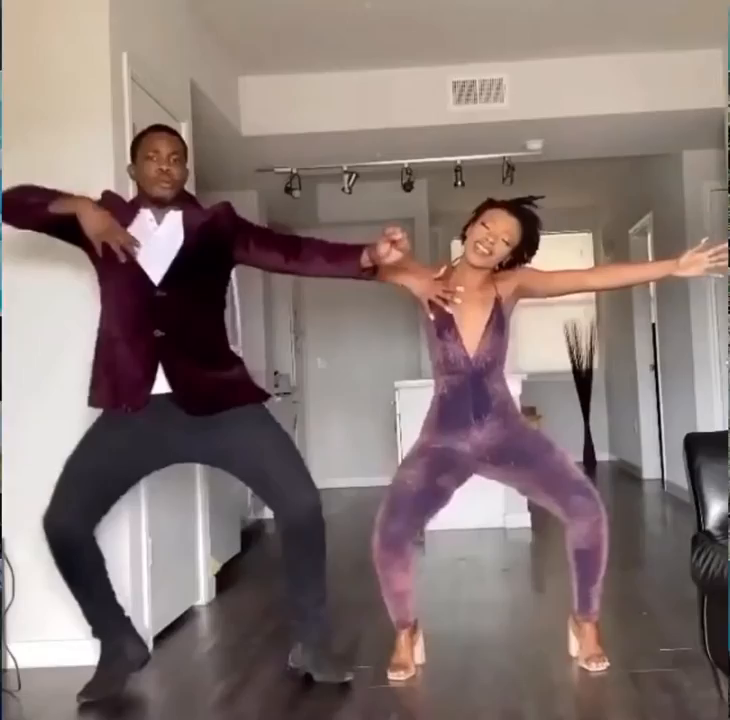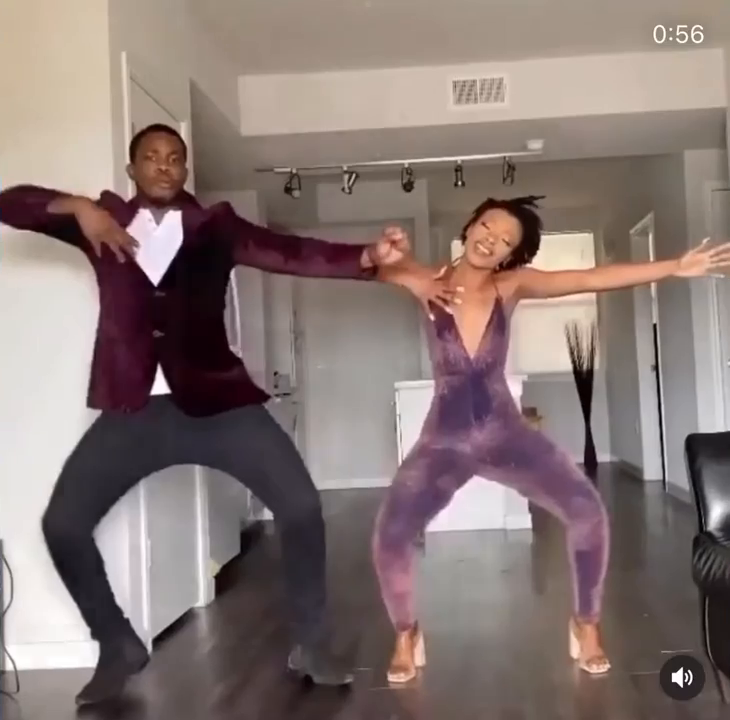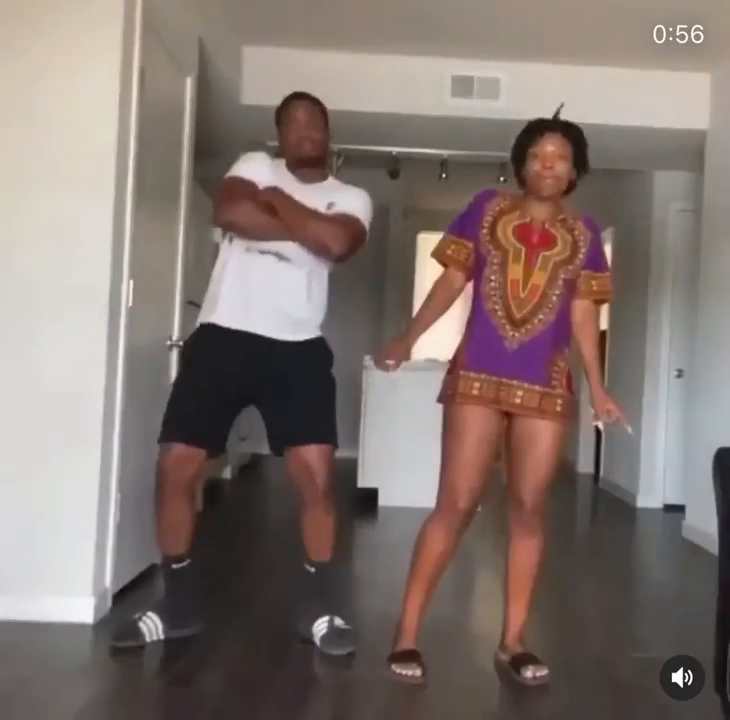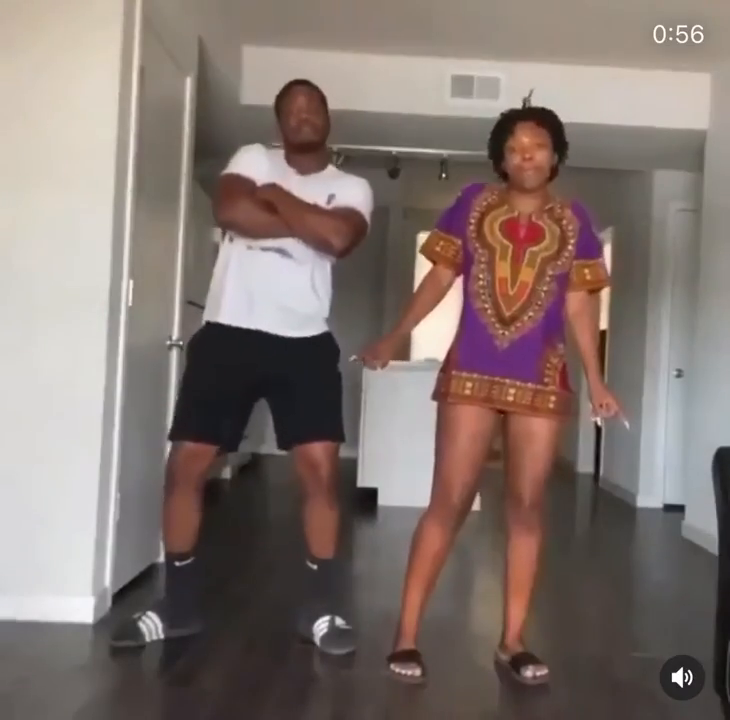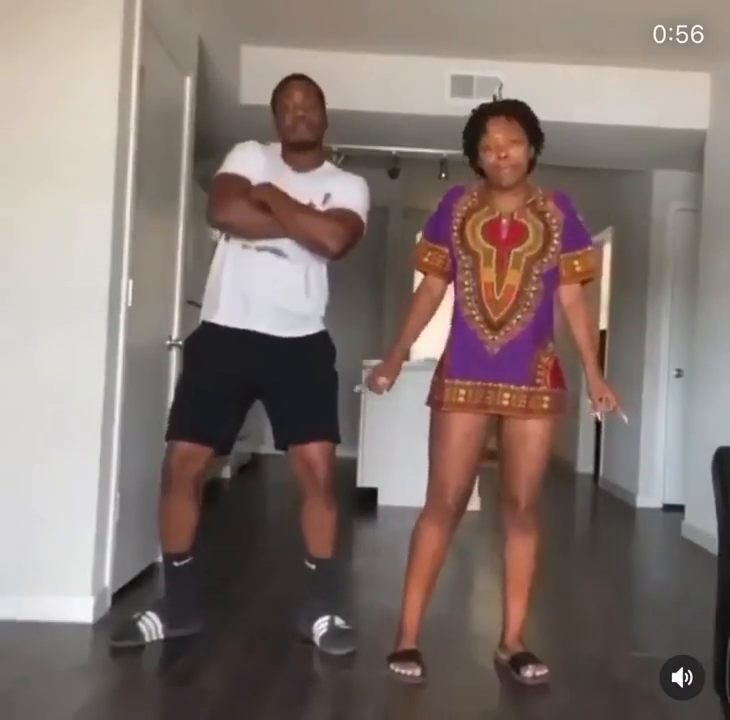
dt=0.3s
person 1, frame 1
left shoulder: (215, 225)
right shoulder: (104, 221)
left elbow: (289, 253)
left wrist: (367, 258)
right wrist: (78, 206)
left hip: (218, 400)
right hip: (133, 407)
left knee: (301, 505)
right knee: (64, 522)
left ankle: (310, 641)
right ankle: (120, 643)
person 1, frame 2
left shoulder: (214, 225)
right shoulder: (102, 219)
left elbow: (289, 252)
left wrist: (366, 258)
right wrist: (74, 205)
left hip: (217, 400)
right hip: (133, 407)
left knee: (301, 507)
right knee: (62, 523)
left ankle: (310, 643)
right ankle: (118, 646)
person 1, frame 3
left shoulder: (352, 198)
right shoulder: (255, 165)
left elbow: (338, 243)
right elbow: (229, 213)
left wrist: (278, 202)
right wrist: (303, 226)
left hip: (297, 348)
right hip: (222, 337)
left knee: (315, 477)
right knee: (175, 468)
left ankle: (320, 607)
right ankle: (177, 603)
person 1, frame 4
left shoulder: (353, 187)
right shoulder: (253, 158)
left elbow: (338, 237)
right elbow: (229, 211)
left wrist: (277, 198)
right wrist: (305, 220)
left hip: (304, 343)
right hip: (228, 334)
left knee: (320, 469)
right knee: (186, 464)
left ankle: (320, 607)
right ankle: (179, 602)
person 1, frame 5
left shoulder: (348, 185)
right shoulder: (248, 157)
left elbow: (335, 241)
right elbow: (223, 212)
left wrist: (271, 198)
right wrist: (300, 224)
left hip: (300, 343)
right hip: (224, 334)
left knee: (316, 471)
right knee: (181, 465)
left ankle: (321, 606)
right ankle: (179, 602)
person 2, frame 1
left shoulder: (510, 285)
left elbow: (590, 278)
left wrist: (674, 267)
left hip: (504, 432)
right hip: (442, 440)
left knee: (586, 510)
right knee: (390, 534)
left ankle: (585, 624)
right ankle: (406, 634)
person 2, frame 2
left shoulder: (510, 285)
left elbow: (592, 280)
left wrist: (673, 267)
left hip: (505, 433)
right hip: (443, 440)
left knee: (587, 511)
right knee: (391, 535)
left ankle: (586, 625)
right ankle: (406, 636)
person 2, frame 3
left shoulder: (583, 233)
right shoulder: (487, 209)
left elbow: (583, 312)
right elbow: (451, 281)
left wrist: (597, 386)
right wrist: (404, 340)
left hip: (545, 386)
right hip: (478, 377)
left knee: (528, 510)
right knee: (455, 505)
left ankle: (511, 641)
right ankle: (407, 633)
person 2, frame 4
left shoulder: (574, 220)
right shoulder: (473, 203)
left elbow: (579, 304)
right elbow: (439, 278)
left wrist: (596, 380)
right wrist: (394, 339)
left hip: (540, 382)
right hip: (471, 374)
left knee: (526, 507)
right knee: (449, 501)
left ankle: (512, 640)
right ankle: (406, 634)
person 2, frame 5
left shoulder: (557, 211)
right shoulder: (455, 206)
left elbow: (572, 296)
right elbow: (431, 288)
left wrist: (593, 371)
right wrist: (396, 357)
left hip: (533, 379)
right hip: (462, 377)
left knee: (521, 508)
right knee: (444, 503)
left ankle: (511, 639)
right ankle: (407, 635)
